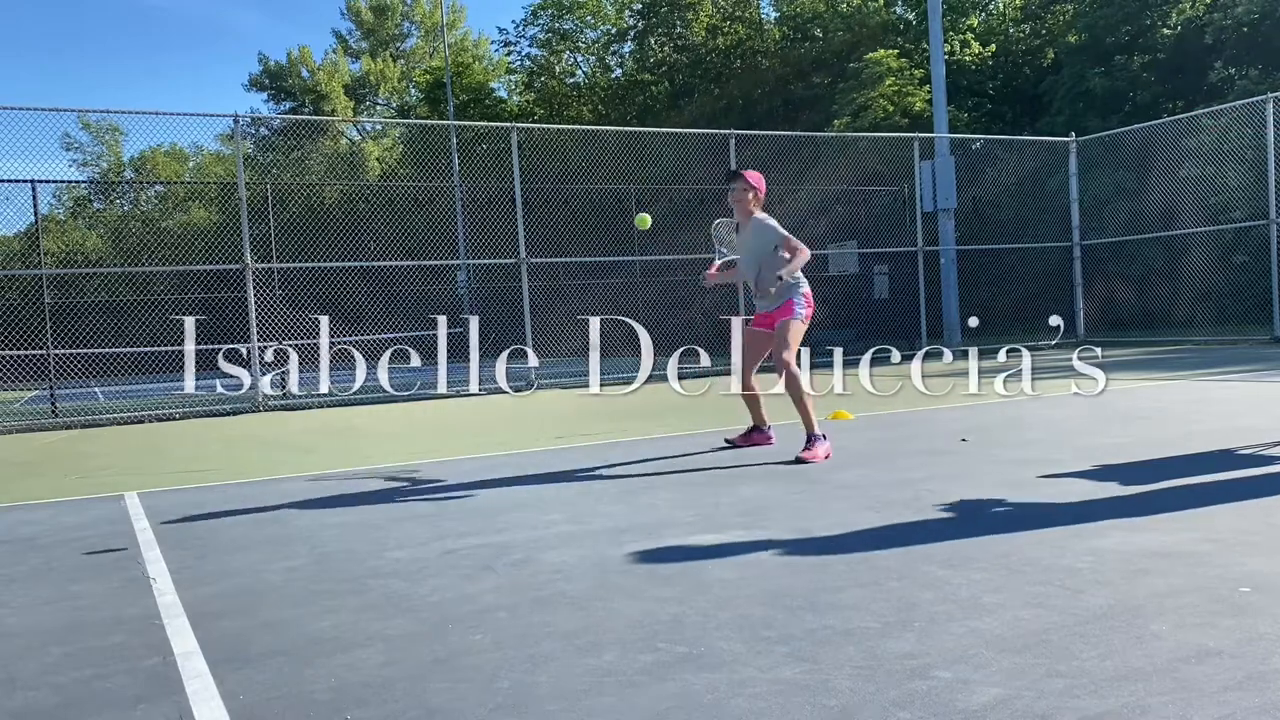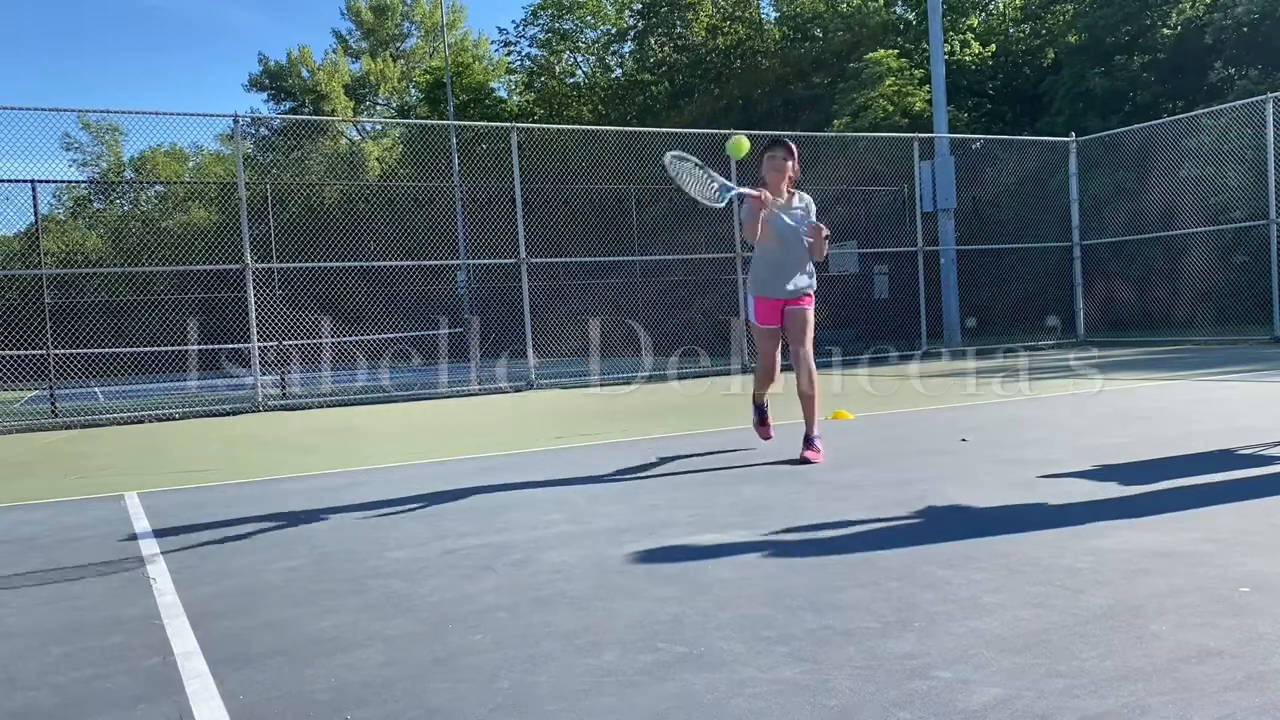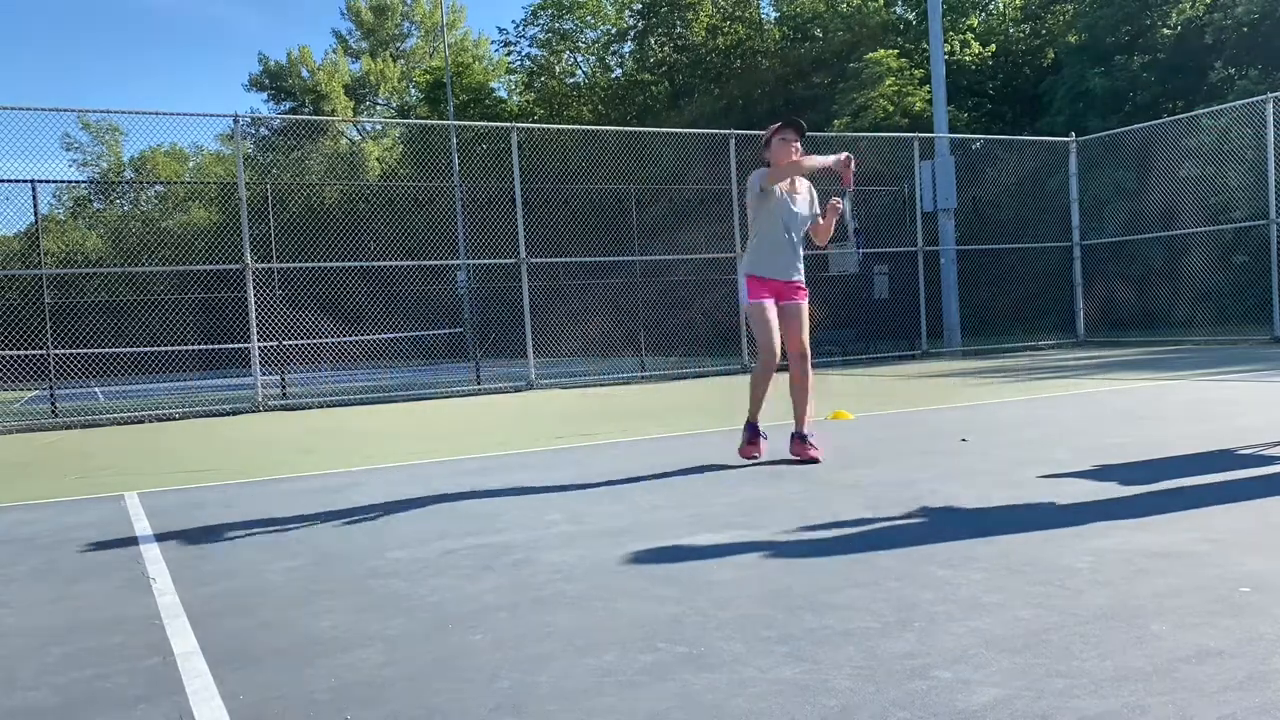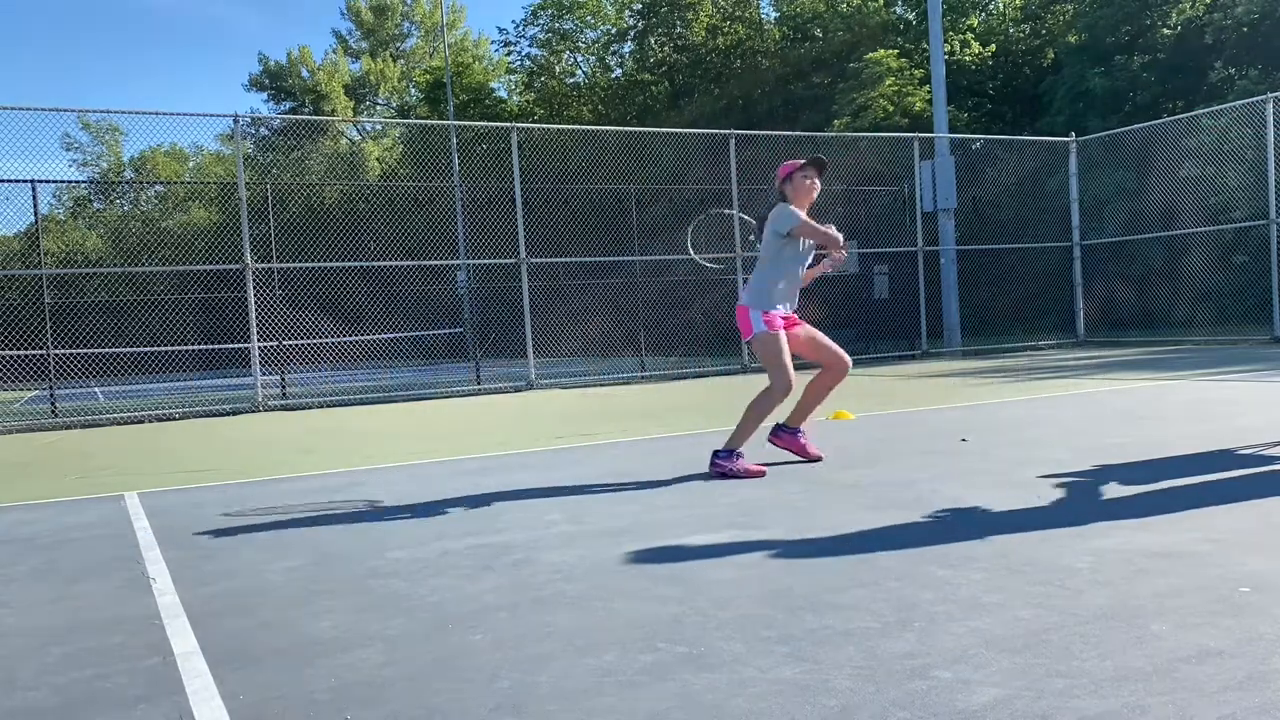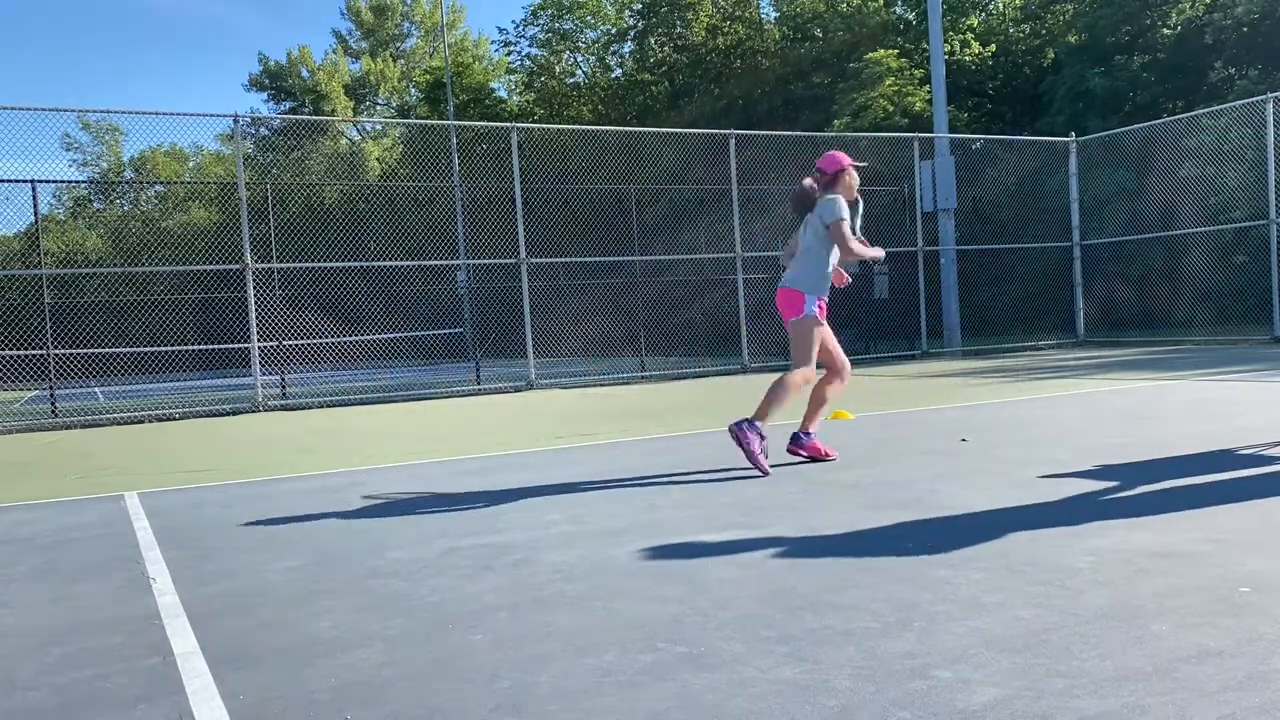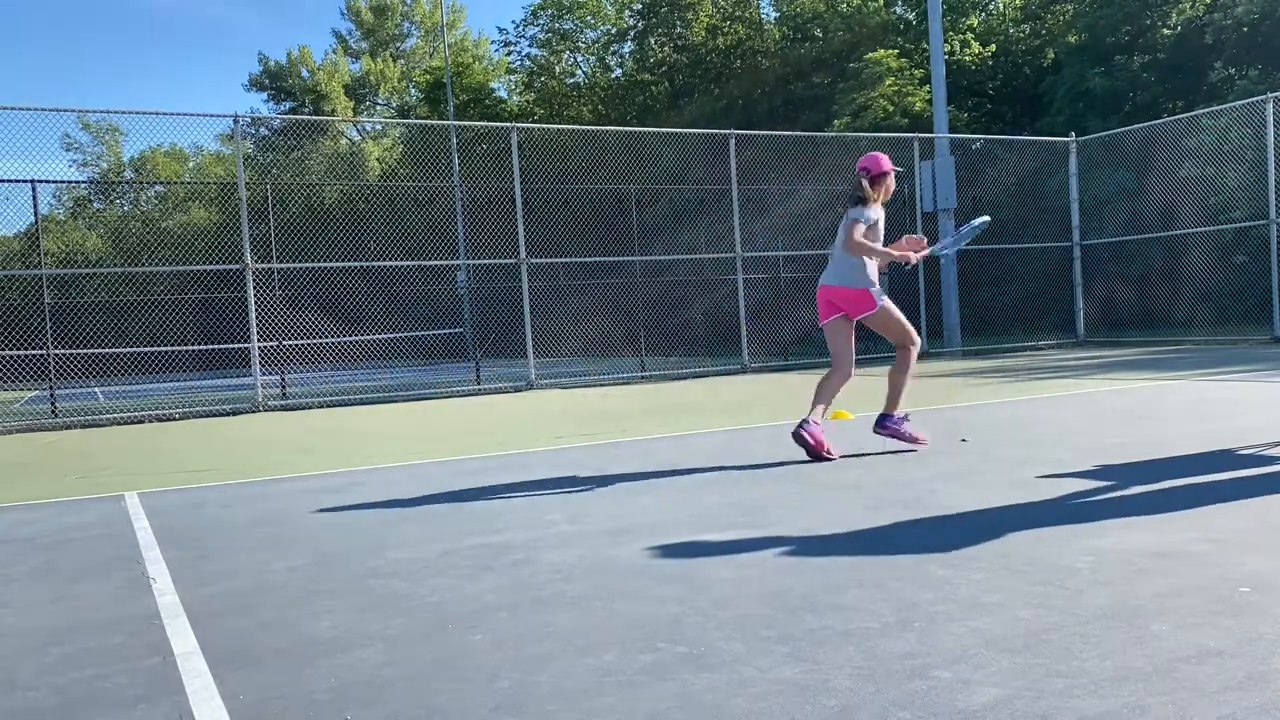
dt=0.2s
person 1, frame 1
left shoulder: (763, 224)
right shoulder: (743, 232)
left elbow: (801, 251)
left wrist: (779, 277)
right wrist: (716, 276)
left hip: (793, 300)
right hip: (766, 310)
left knee: (784, 361)
right knee: (741, 370)
left ankle: (816, 438)
right ankle: (761, 428)
person 1, frame 2
left shoulder: (805, 203)
right shoulder: (752, 200)
left elbow: (817, 254)
right elbow: (750, 238)
left wrist: (821, 238)
right wrist: (758, 209)
left hip: (800, 290)
right hip: (764, 293)
left knee: (803, 357)
right knee: (768, 365)
left ankle: (811, 437)
right ankle: (760, 405)
person 1, frame 3
left shoulder: (806, 188)
right shoulder: (760, 180)
left elbow: (820, 238)
right elbow: (793, 167)
left wrist: (831, 212)
right wrist: (835, 160)
left hip: (792, 280)
right hip: (758, 277)
left knee: (801, 357)
right knee: (770, 354)
left ankle: (800, 436)
right ankle: (752, 426)
person 1, frame 4
left shoulder: (803, 222)
right shoulder: (783, 214)
right elbow: (833, 240)
left wrist: (821, 265)
right wrist: (833, 246)
left hip: (782, 311)
right hip: (760, 309)
left knee: (840, 364)
right knee: (782, 383)
left ankle: (789, 430)
right ankle: (727, 455)
person 1, frame 5
left shoulder: (817, 208)
right shoulder: (835, 203)
left elbow: (789, 256)
right elbow: (851, 248)
left wrist: (831, 272)
right wrist: (873, 252)
left hip: (799, 294)
right hip: (802, 294)
left knee: (841, 370)
right knee: (805, 370)
left ankle: (805, 436)
right ankle: (751, 428)
person 1, frame 6
left shoulder: (861, 207)
right shoulder: (869, 207)
right elbow: (851, 243)
left wrist: (901, 247)
right wrist: (893, 254)
left hip: (829, 290)
right hip: (854, 289)
left knee: (842, 367)
right knee: (910, 342)
left ankle: (810, 425)
right ankle: (890, 417)
